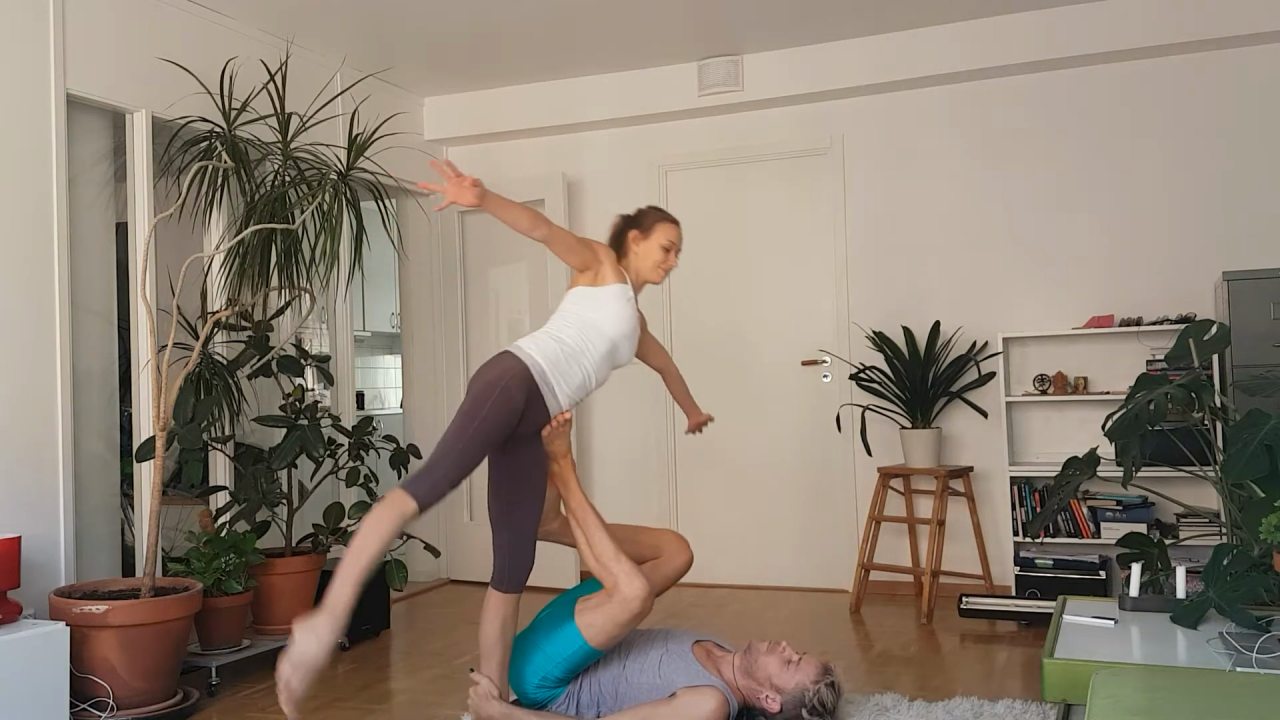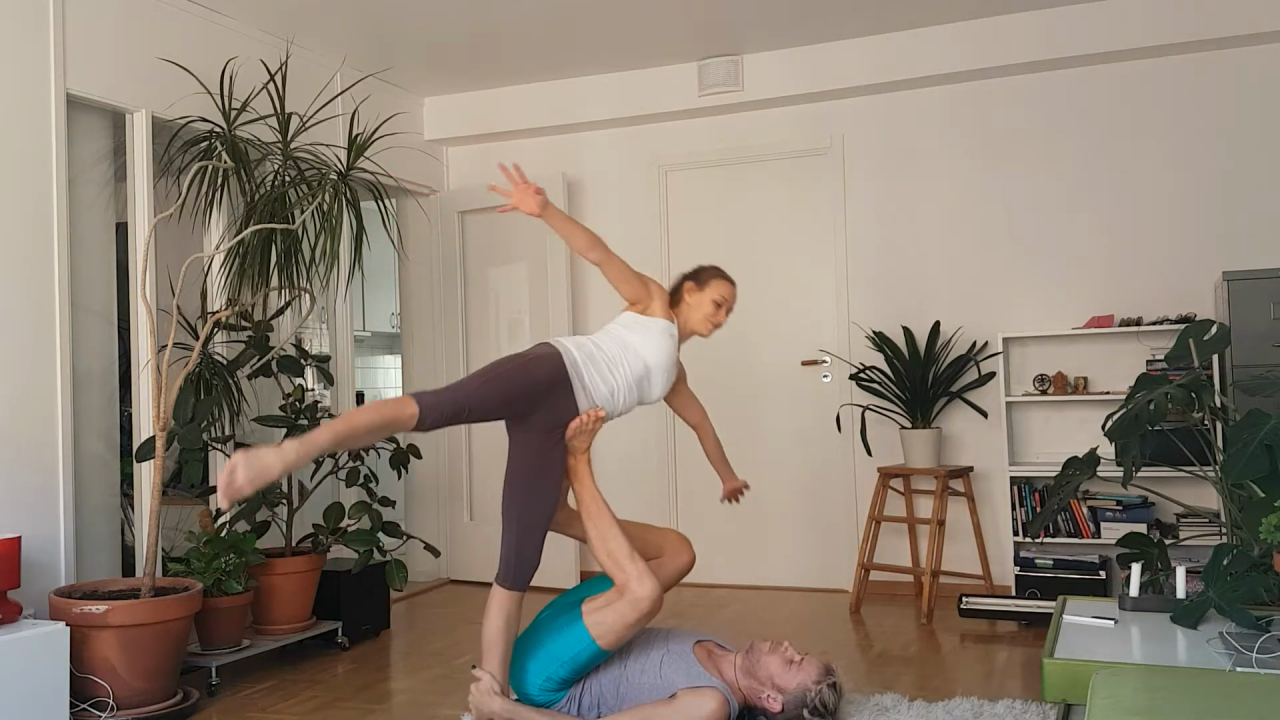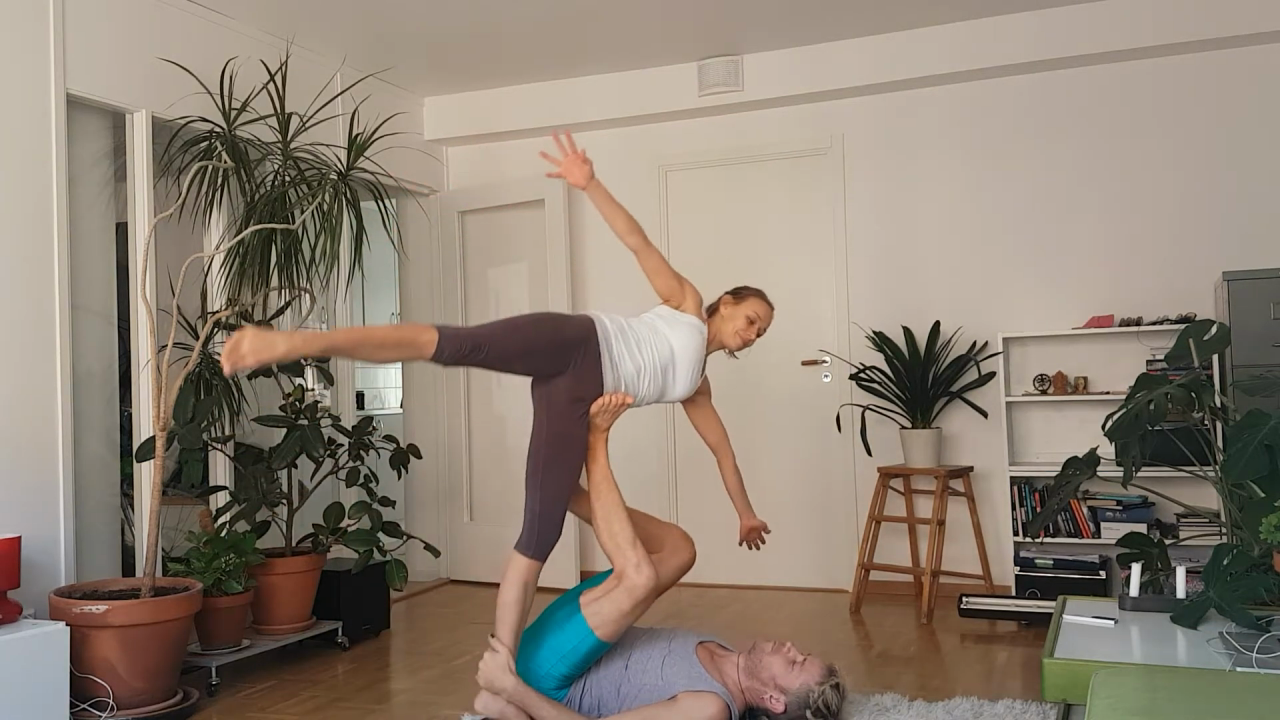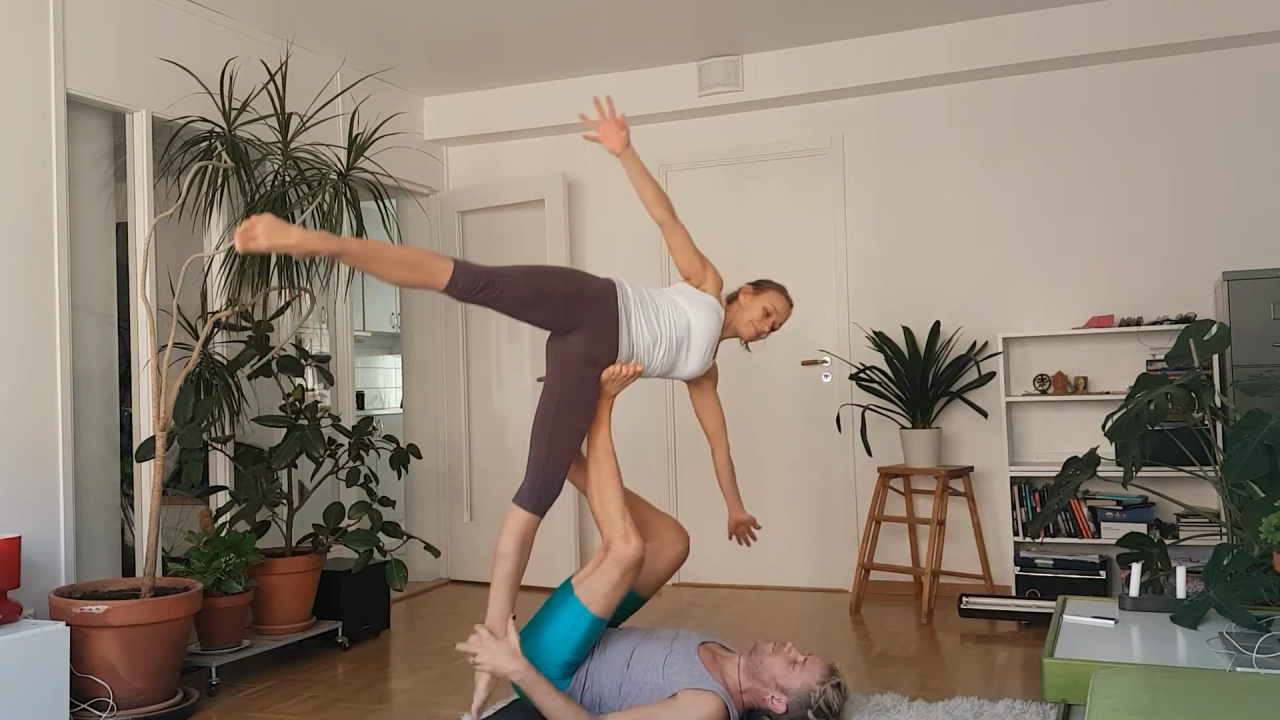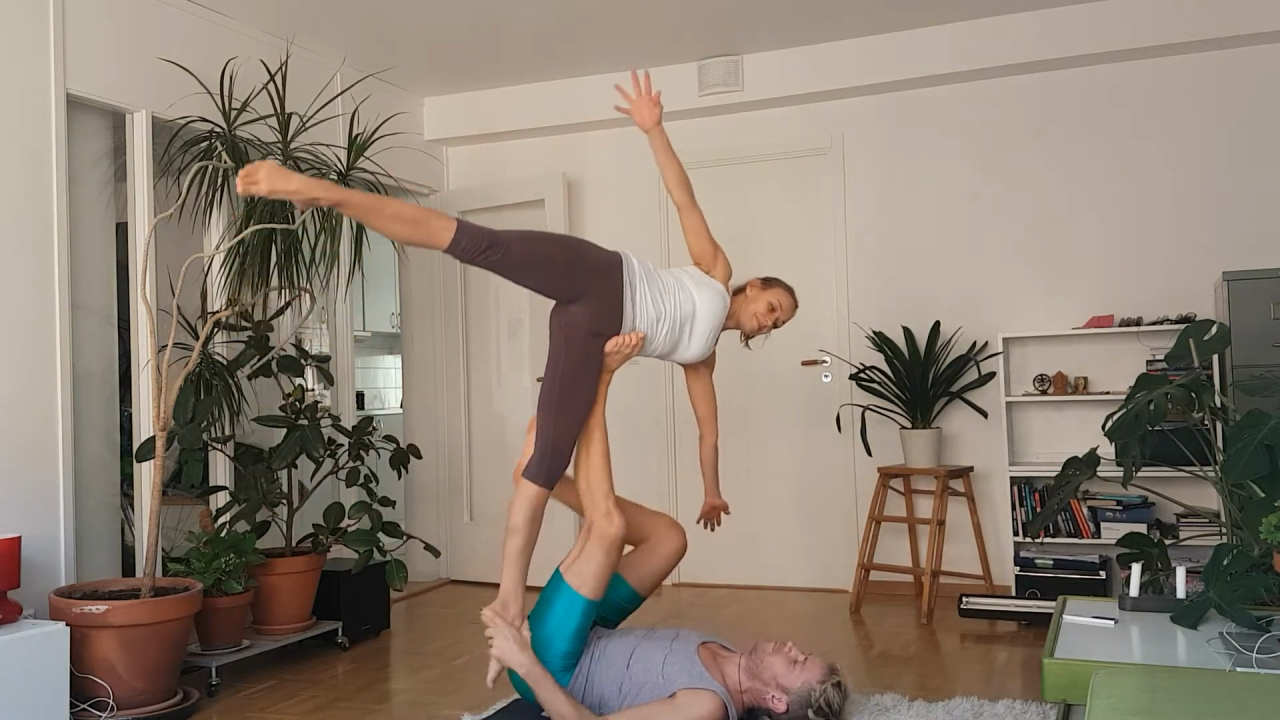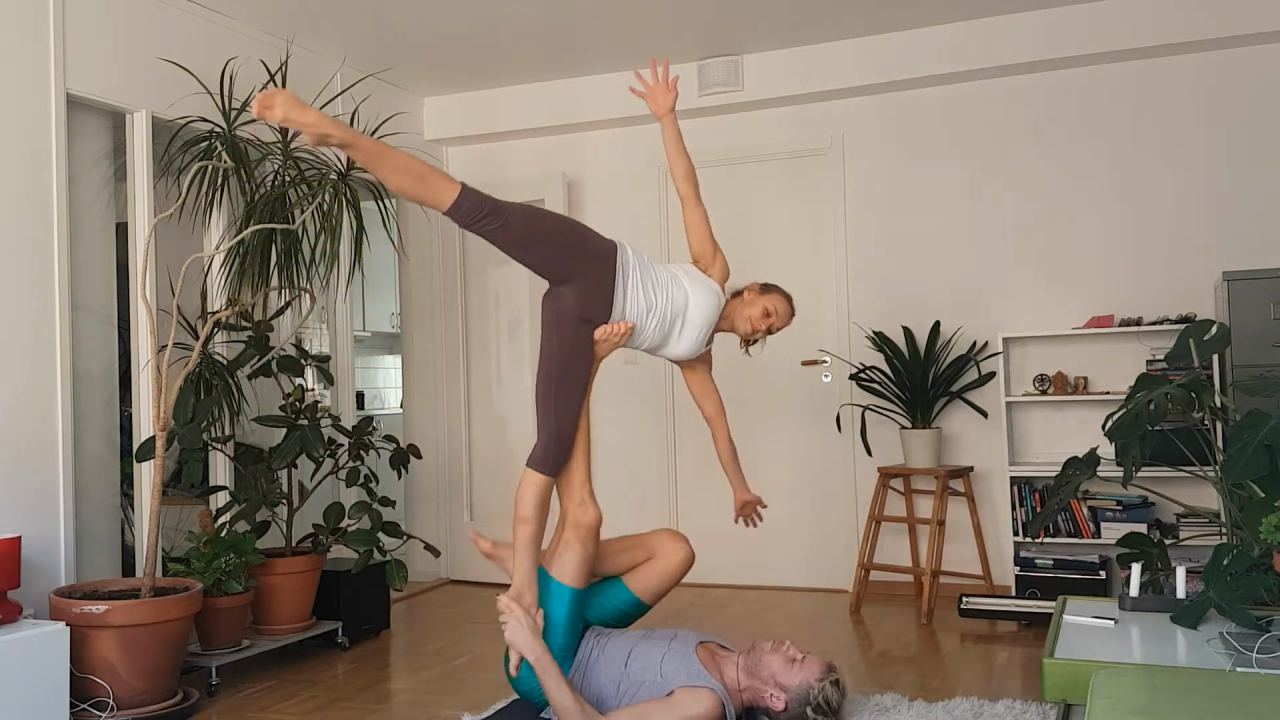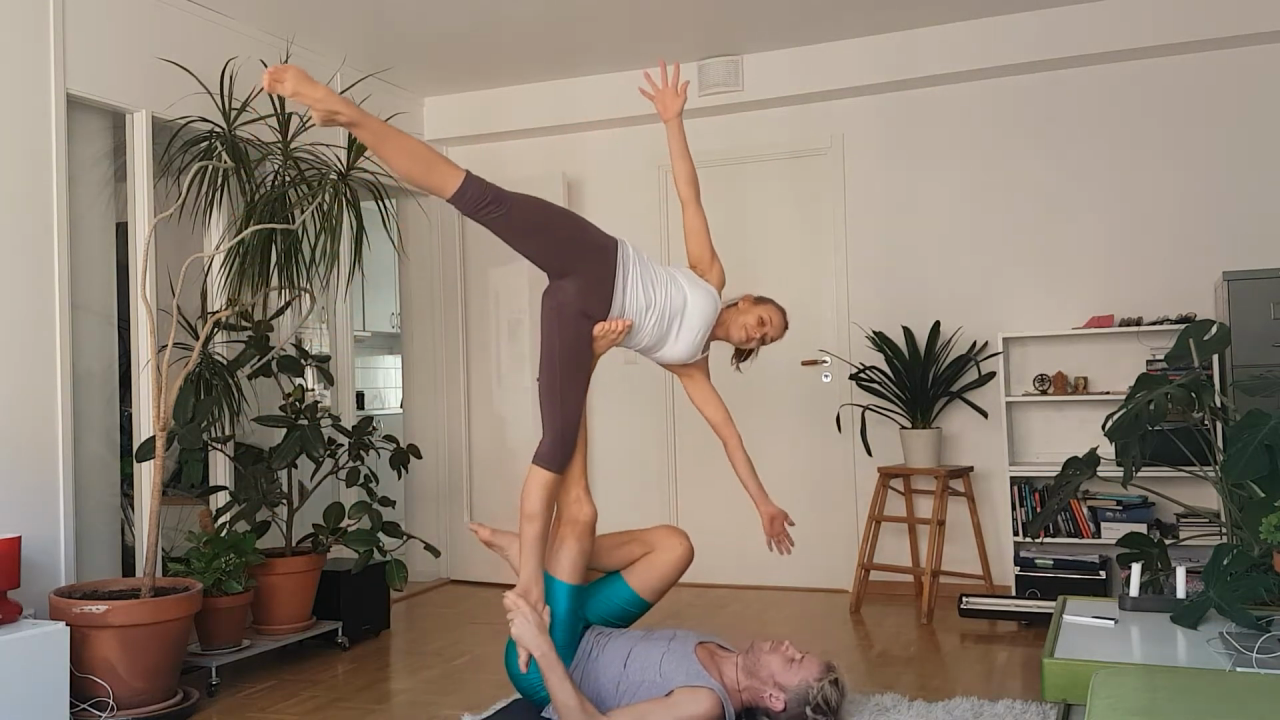
dt=0.3s
person 1, frame 1
left shoulder: (632, 318)
right shoulder: (600, 265)
left elbow: (661, 360)
right elbow: (544, 228)
left wrist: (690, 407)
right wrist: (483, 199)
left hip: (534, 422)
right hip: (513, 380)
left knee: (515, 568)
right knee: (430, 482)
right ankle: (326, 618)
person 1, frame 2
left shoulder: (674, 376)
right shoulder: (651, 301)
left elbow: (700, 418)
right elbow: (598, 254)
left wrist: (727, 472)
right wrist: (547, 212)
left hip: (554, 422)
right hip: (548, 374)
left knee: (519, 566)
right knee: (431, 407)
right ankle: (284, 454)
person 1, frame 3
left shoulder: (694, 380)
right shoulder: (686, 300)
left elbow: (720, 442)
right elbow: (635, 239)
left wrist: (744, 511)
right wrist: (589, 184)
left hip: (577, 393)
right hip: (573, 341)
left knee: (540, 537)
right knee: (451, 341)
right ankle: (296, 342)
person 1, frame 4
left shoulder: (705, 371)
right shoulder: (707, 281)
left elbow: (718, 438)
right elbow: (665, 218)
left wrist: (735, 507)
right wrist: (625, 153)
left hip: (592, 359)
right hip: (596, 306)
left knee: (539, 491)
right knee: (471, 280)
left ankle: (494, 633)
right ankle: (313, 240)
person 1, frame 5
left shoulder: (702, 354)
right shoulder: (716, 269)
left elbow: (707, 424)
right elbow: (684, 199)
left wrist: (711, 492)
right wrist: (654, 129)
left hip: (593, 329)
right hip: (600, 278)
left knee: (548, 461)
right knee: (478, 243)
left ankle: (508, 603)
right ankle: (321, 190)
person 1, frame 6
left shoulder: (694, 353)
right shoulder: (713, 268)
left elbow: (717, 417)
right elbow: (687, 189)
left wrist: (740, 487)
right wrist: (667, 118)
left hip: (585, 317)
right hip: (595, 262)
left knee: (554, 445)
right knee: (476, 208)
left ankle: (523, 587)
right ankle: (334, 131)
person 1, frame 7
left shoulder: (690, 361)
right shoulder: (712, 277)
left elbow: (726, 427)
right elbow: (689, 195)
left wrist: (765, 504)
right wrist: (673, 123)
left hip: (581, 311)
right hip: (595, 260)
left knee: (558, 441)
right knee: (482, 196)
right ankle: (346, 110)
person 2, frame 1
right shoulder: (732, 664)
left hip: (543, 677)
right hip: (572, 651)
left knee: (633, 590)
right knee: (675, 552)
left ankle: (563, 471)
person 2, frame 2
right shoulder: (732, 665)
left hip: (542, 675)
left knee: (643, 590)
right knee: (677, 551)
left ankle: (577, 462)
right ankle: (557, 512)
person 2, frame 3
right shoulder: (733, 663)
left wrist: (511, 689)
left hip: (544, 673)
left knee: (639, 577)
right knee: (677, 548)
left ankle: (596, 444)
person 2, frame 4
right shoulder: (734, 667)
left wrist: (517, 669)
left hip: (549, 669)
right hip: (587, 646)
left knee: (627, 545)
right knee: (669, 539)
left ankle: (600, 408)
person 2, frame 5
right shoulder: (733, 664)
left wrist: (525, 662)
left hip: (549, 666)
right hip: (589, 644)
left knee: (608, 526)
right knee: (668, 537)
left ankle: (599, 381)
person 2, frame 6
right shoulder: (733, 664)
left wrist: (534, 650)
left hip: (543, 671)
right hip: (585, 641)
left knee: (582, 518)
right knee: (673, 548)
right ankle: (533, 563)
person 2, frame 7
right shoulder: (730, 663)
left wrist: (542, 647)
left hip: (543, 671)
right hip: (587, 641)
left knee: (579, 514)
right knee: (672, 544)
